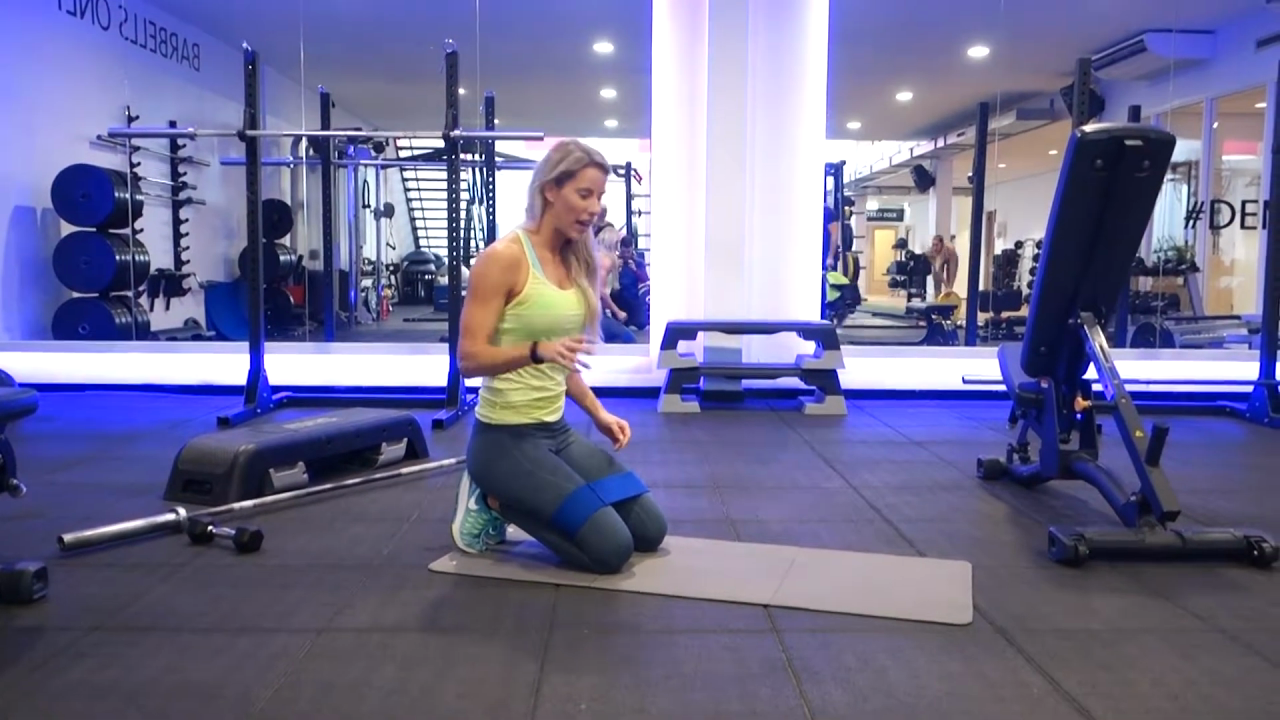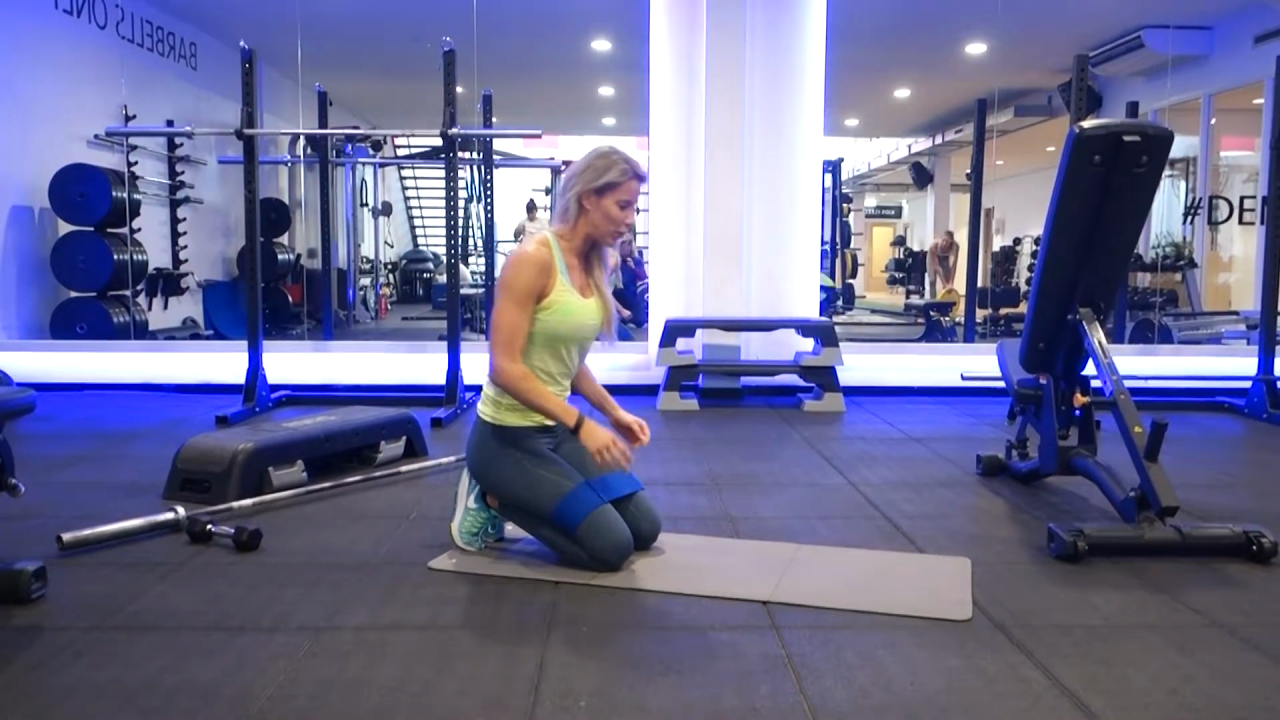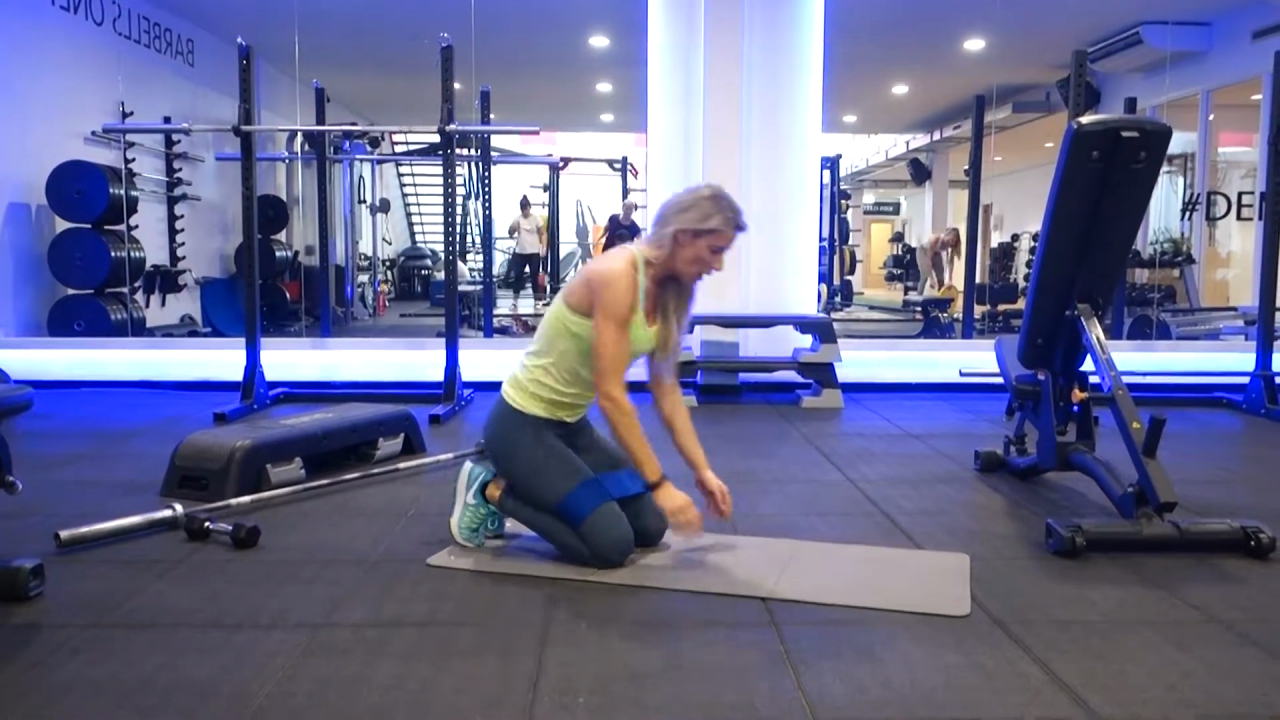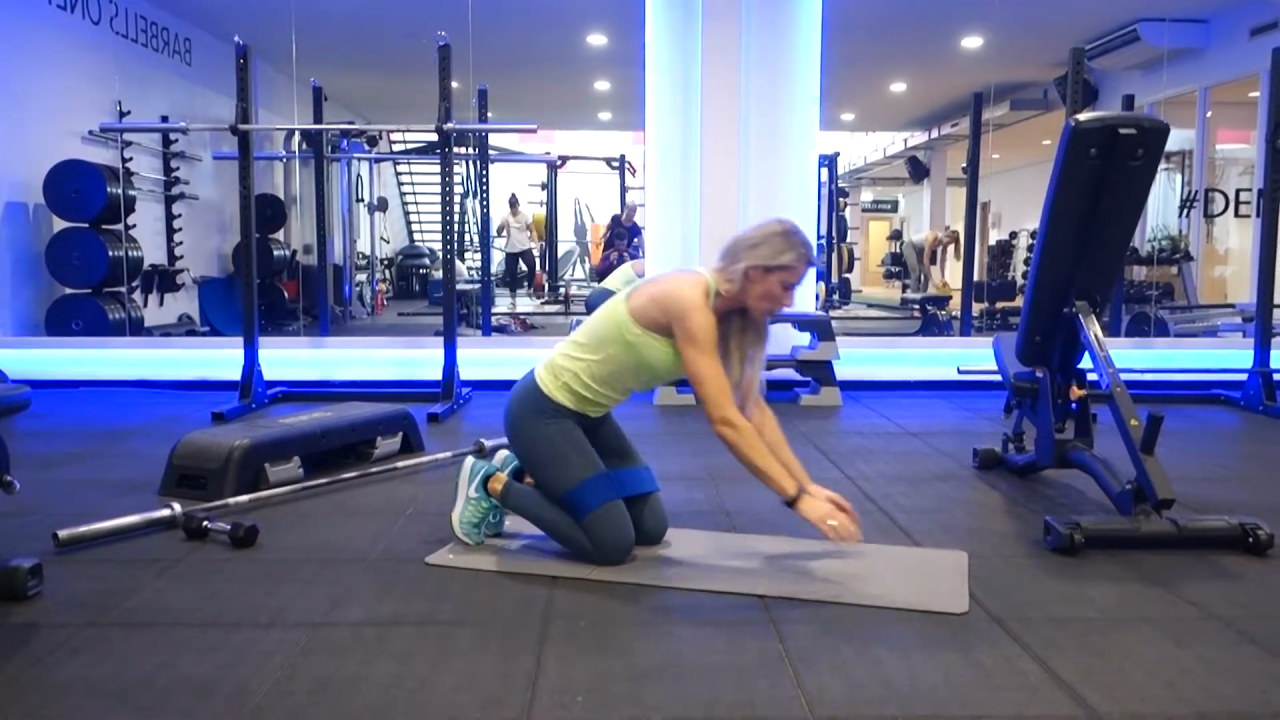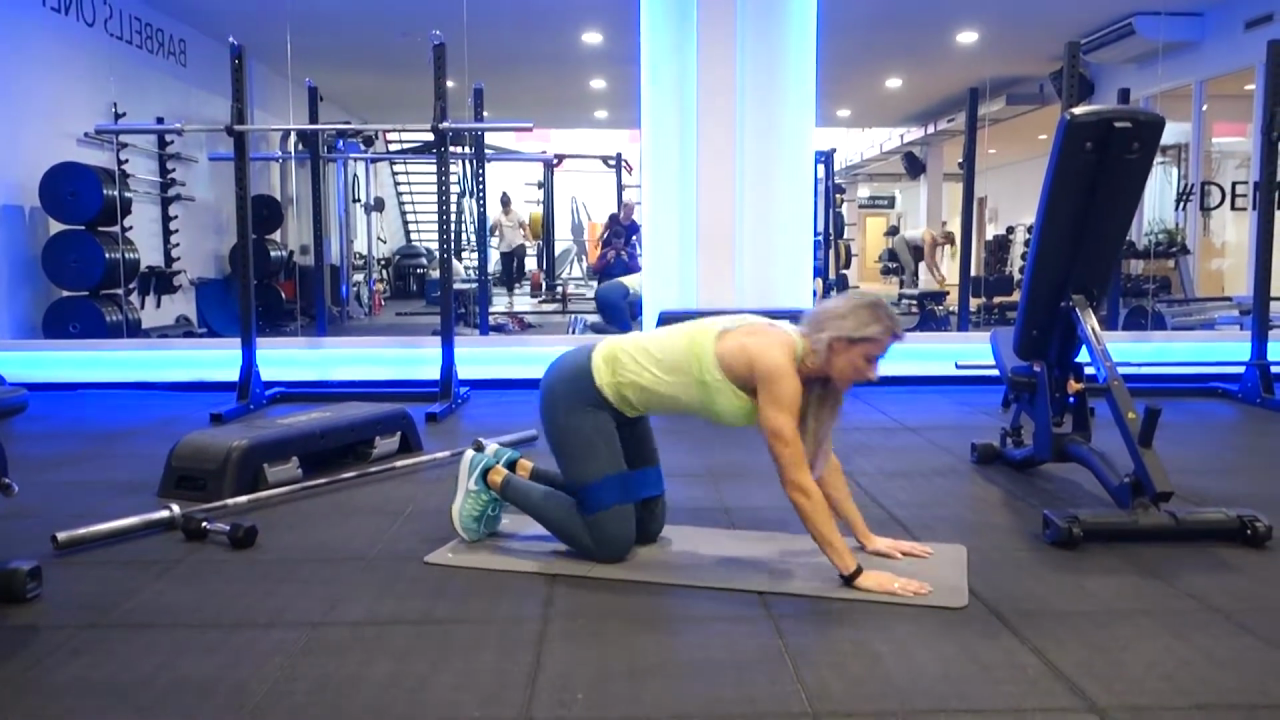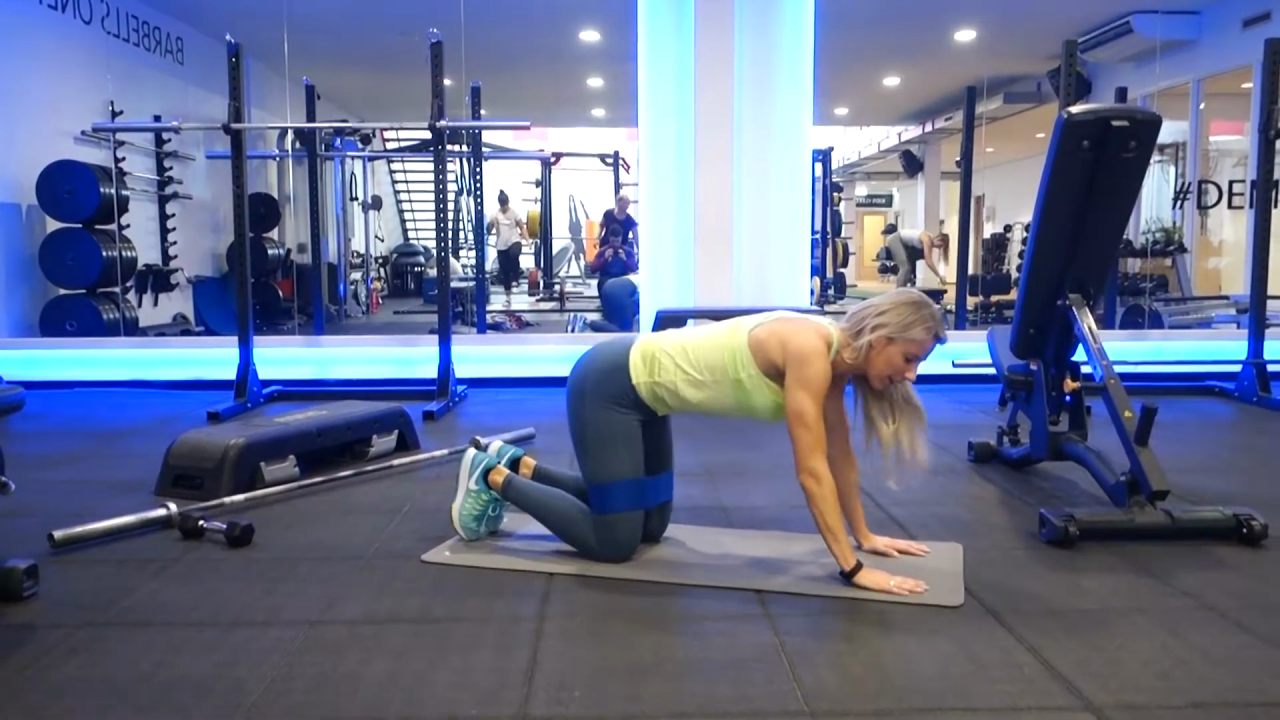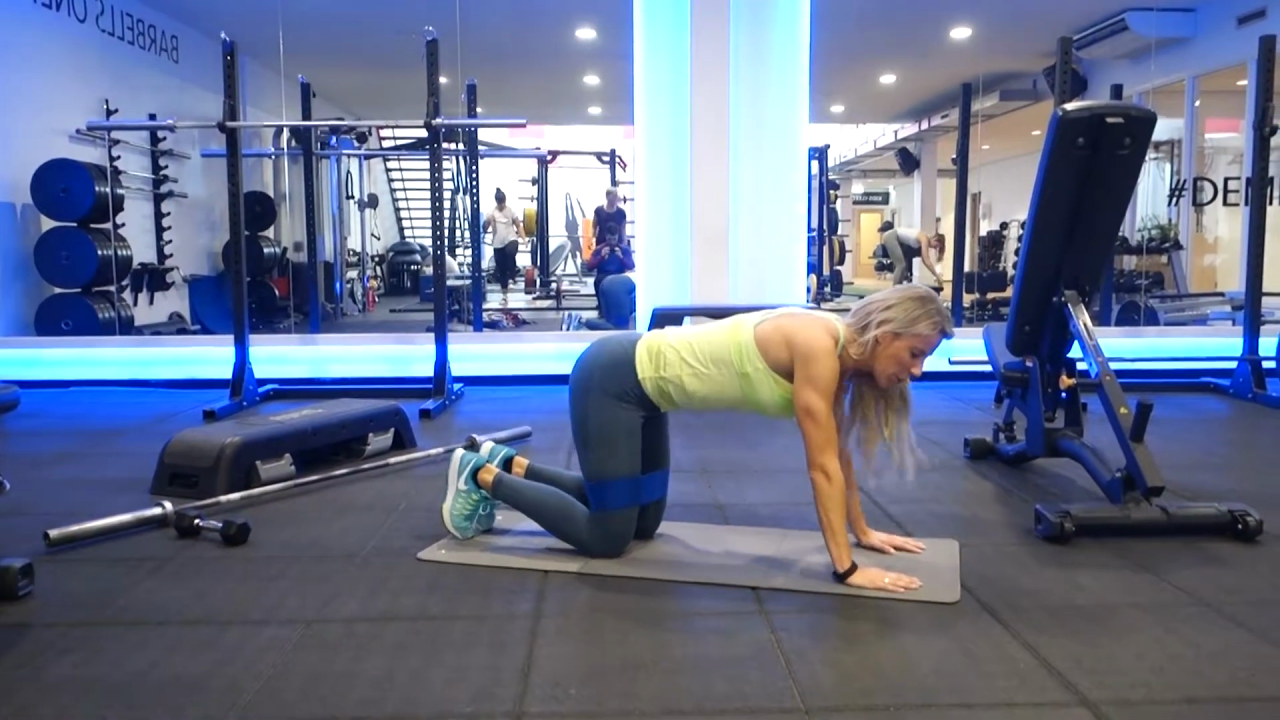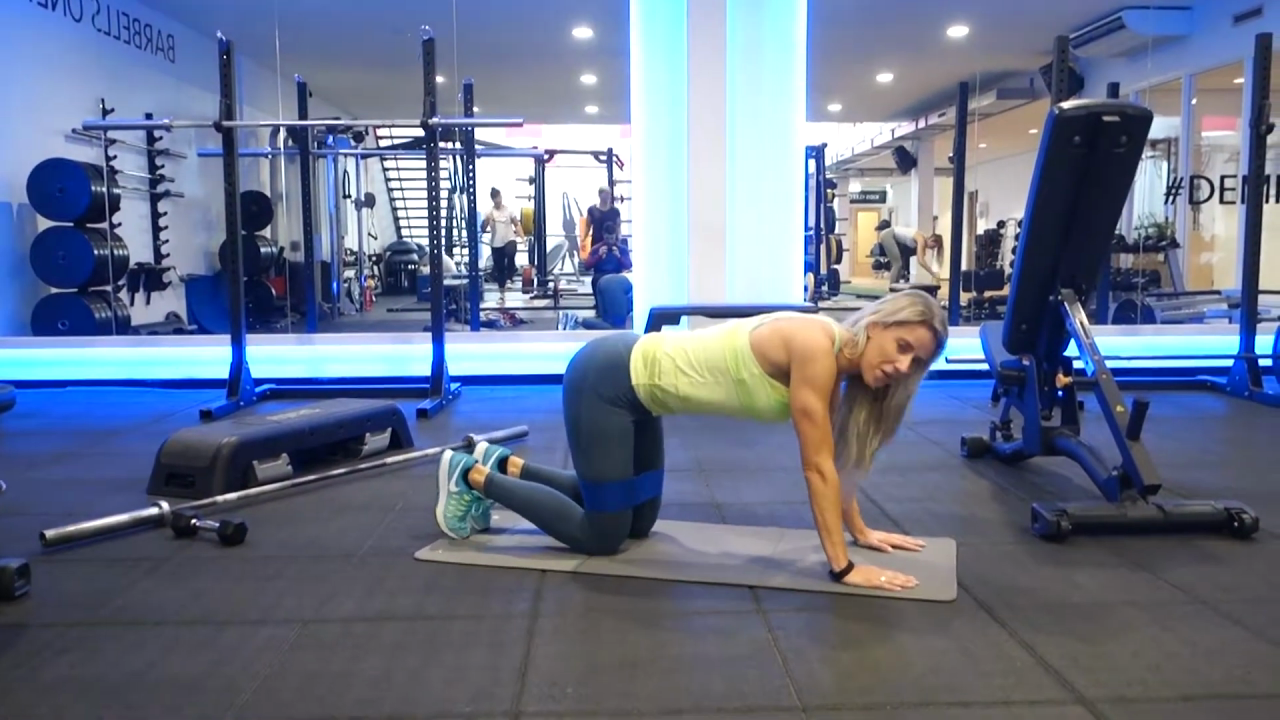
dt=0.3s
person 1, frame 1
left shoulder: (575, 261)
right shoulder: (504, 257)
right elbow: (470, 359)
left wrist: (598, 412)
right wrist: (536, 350)
left hip: (557, 431)
right hip: (505, 438)
left knee: (650, 531)
right knee: (611, 548)
left ankle: (515, 498)
right ankle: (493, 504)
person 1, frame 2
left shoulder: (594, 264)
right shoulder: (533, 260)
right elbow: (505, 369)
left wrist: (615, 412)
right wrist: (580, 426)
left hip: (550, 428)
right hip: (506, 439)
left knee: (645, 529)
right knee: (610, 546)
left ankle: (512, 496)
right ankle: (491, 501)
person 1, frame 3
left shoulder: (667, 290)
right shoulder: (616, 276)
left elbow: (665, 386)
right elbow: (611, 393)
left wrist: (701, 468)
right wrist: (659, 484)
left hip: (568, 423)
right hip: (522, 423)
left knee: (648, 527)
right knee: (612, 544)
left ankle: (526, 487)
right ankle: (493, 493)
person 1, frame 4
left shoulder: (722, 309)
right shoulder: (689, 303)
left elbow: (753, 407)
right elbow: (726, 422)
left wrist: (808, 485)
right wrist: (798, 499)
left hip: (582, 409)
right hip: (542, 409)
left knee: (650, 528)
right knee: (609, 545)
left ankle: (526, 474)
right ankle: (494, 485)
person 1, frame 5
left shoulder: (798, 356)
right shoulder: (776, 360)
left elbow: (821, 460)
right elbow: (798, 485)
left wrist: (868, 539)
right wrist: (854, 572)
left hip: (613, 395)
right hip: (583, 388)
left knee: (647, 526)
right knee: (611, 543)
left ankle: (516, 468)
right ankle: (493, 478)
person 1, frame 6
left shoulder: (834, 357)
right shoulder: (810, 350)
left elbow: (839, 457)
right elbow: (812, 472)
left wrist: (864, 535)
right wrist: (852, 568)
left hip: (640, 385)
right hip: (608, 383)
left knee: (649, 527)
right knee: (612, 542)
left ankle: (516, 464)
right ankle: (492, 479)
person 1, frame 7
left shoulder: (839, 353)
right shoulder: (818, 345)
left elbow: (839, 453)
right elbow: (823, 467)
left wrist: (863, 532)
right wrist: (847, 568)
left hip: (640, 380)
right hip: (611, 378)
left knee: (643, 522)
right knee: (607, 537)
left ankle: (509, 464)
right ankle: (482, 477)
person 1, frame 8
left shoulder: (835, 357)
right shoulder: (816, 347)
left elbow: (834, 456)
right elbow: (817, 467)
left wrist: (861, 530)
right wrist: (843, 567)
left hip: (635, 378)
right hip: (604, 380)
left knee: (637, 520)
right knee: (603, 535)
left ankle: (504, 465)
right ankle: (472, 476)
